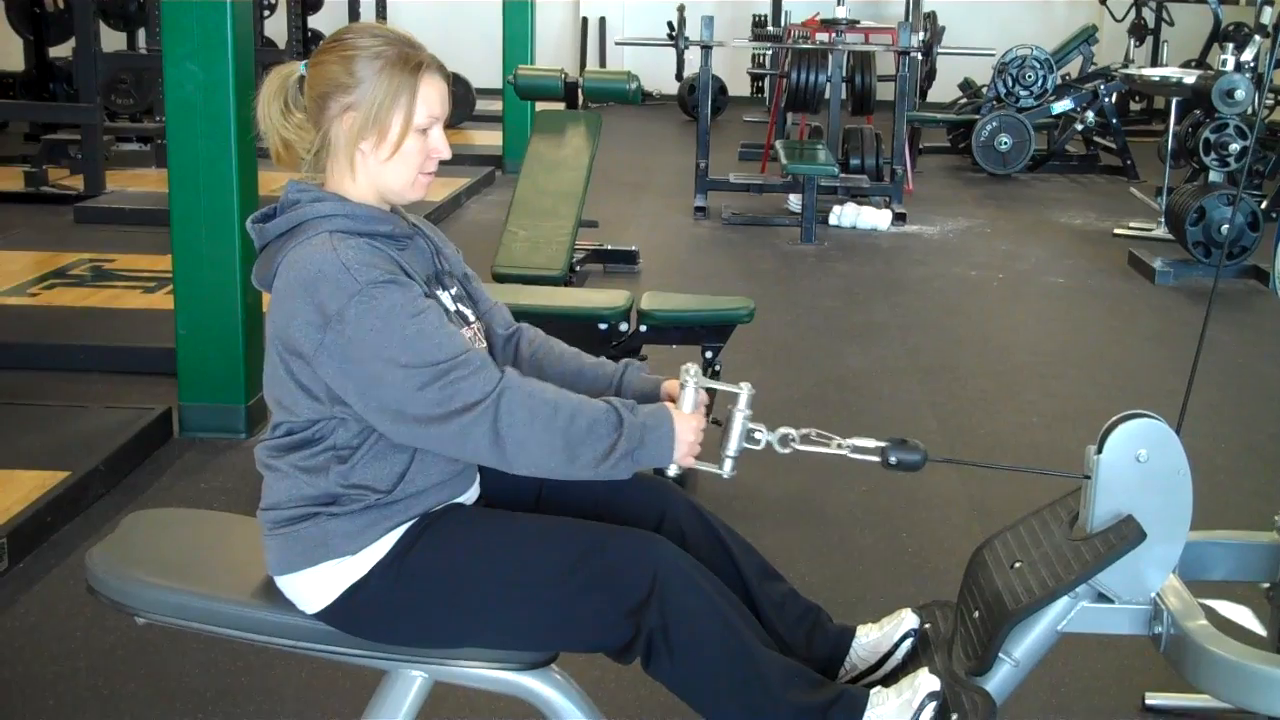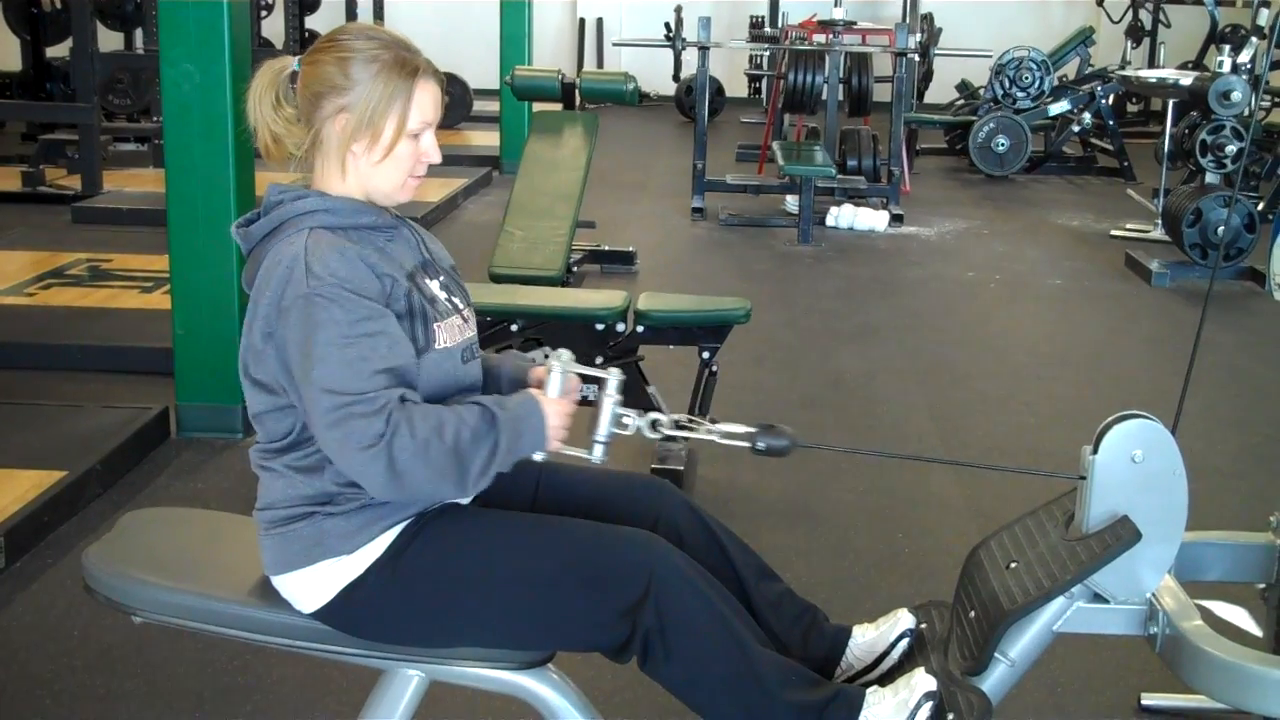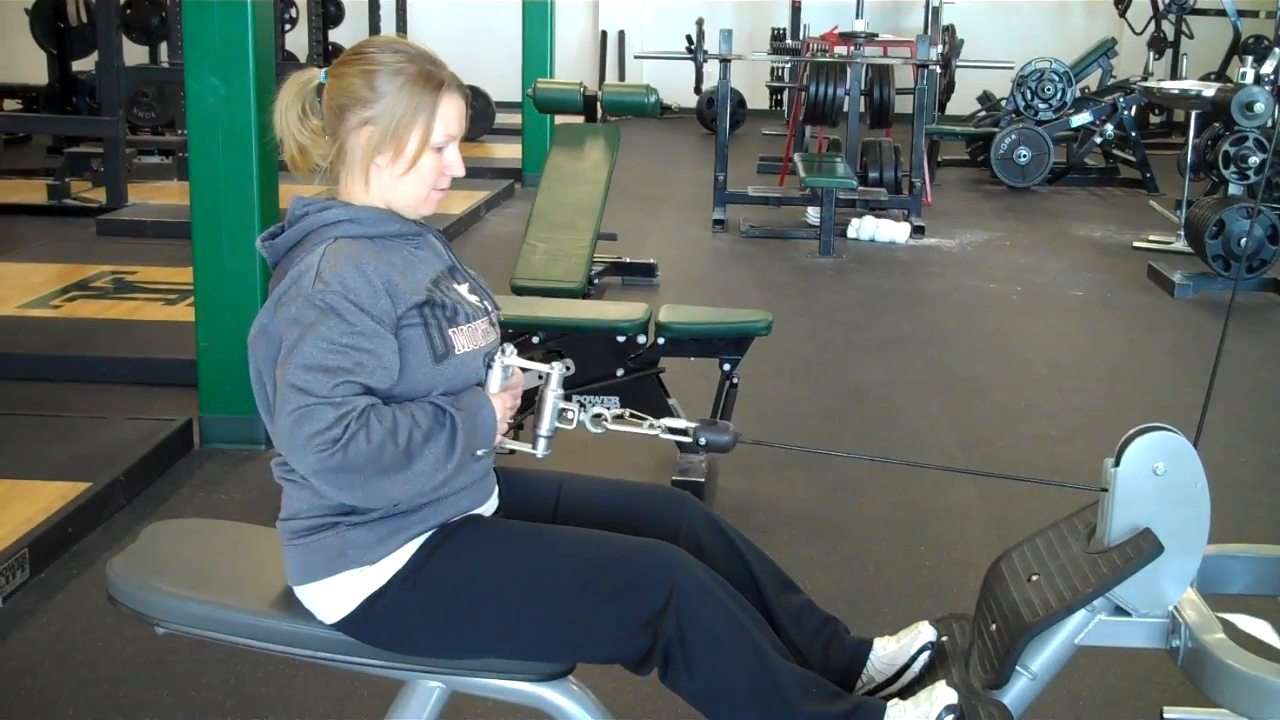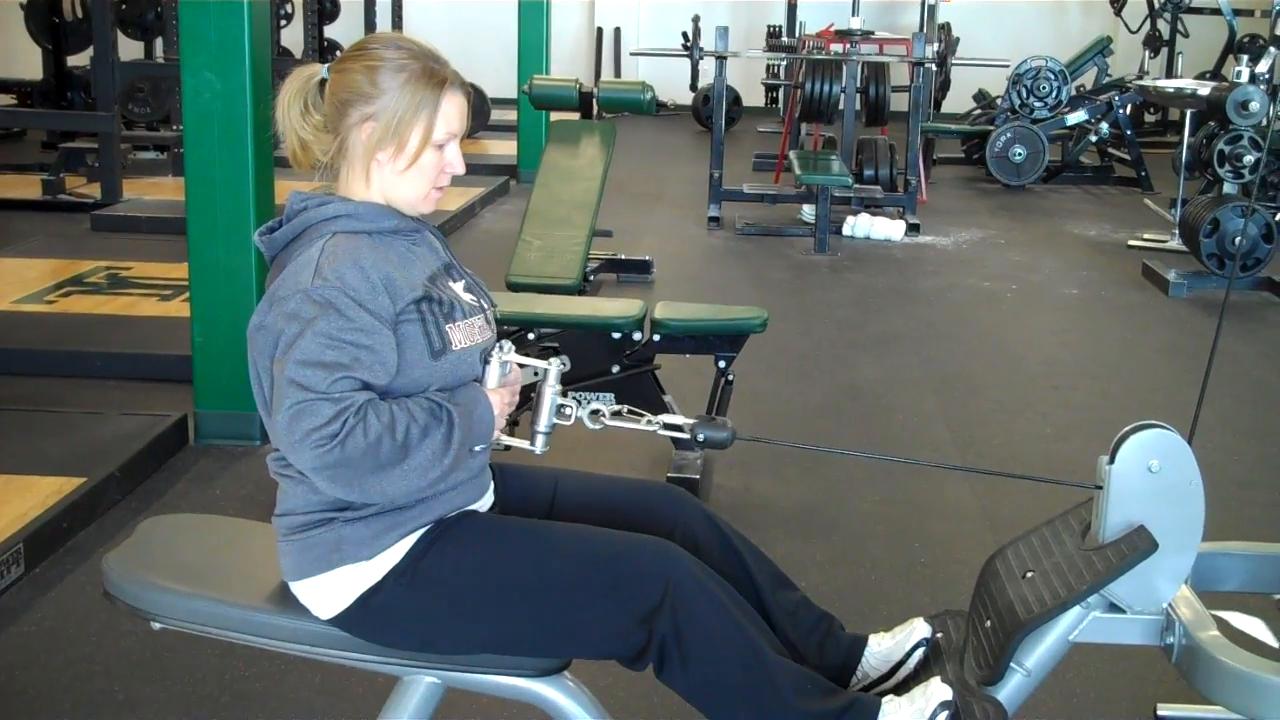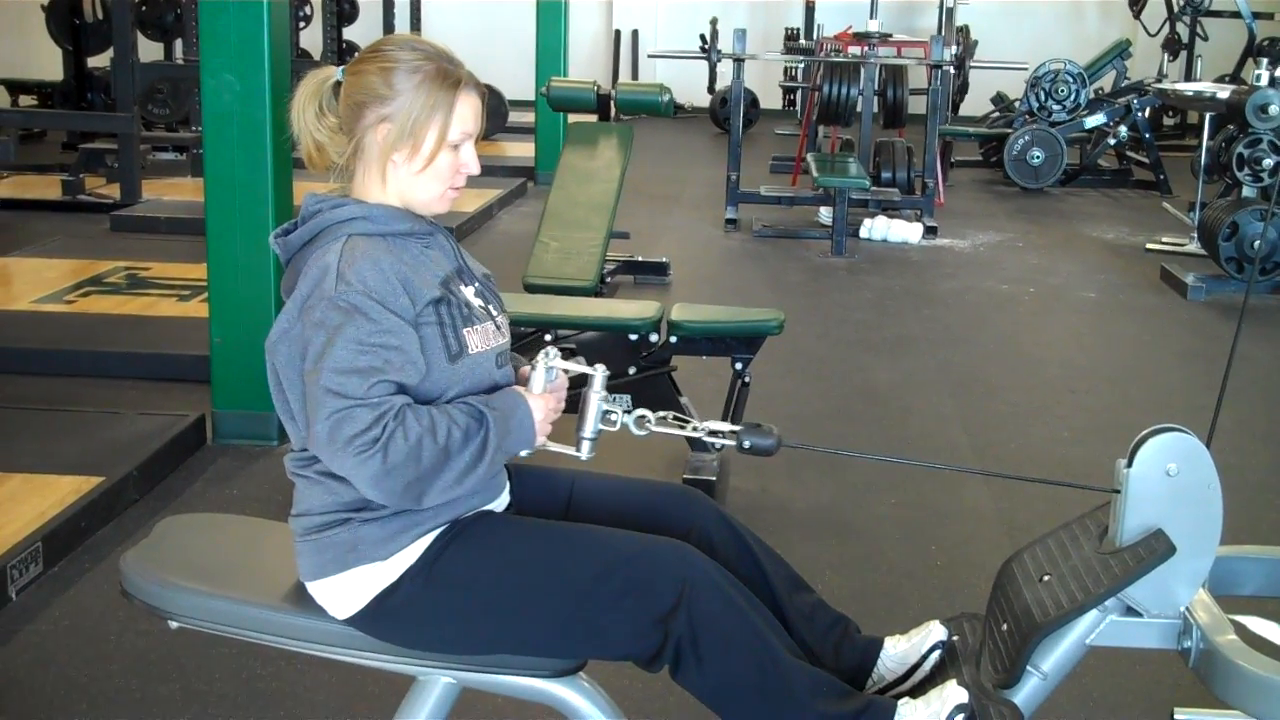
dt=0.5s
person 1, frame 1
left shoulder: (397, 234)
right shoulder: (335, 272)
left elbow: (507, 346)
right elbow: (485, 407)
left wrist: (641, 388)
right wrist: (650, 432)
left hip: (434, 487)
right hip: (363, 552)
left knee: (652, 506)
right knee: (643, 574)
left ankle: (825, 651)
person 1, frame 2
left shoulder: (383, 232)
right shoulder: (319, 271)
right elbow: (378, 445)
left wrist: (517, 379)
right wrist: (522, 420)
left hip: (432, 496)
right hip: (360, 550)
left knee: (650, 505)
right knee: (640, 571)
left ankle: (820, 650)
person 1, frame 3
left shoulder: (405, 243)
right shoulder: (336, 279)
right elbow: (331, 446)
left wrist: (501, 389)
right wrist: (476, 420)
left hip: (455, 501)
right hip: (382, 562)
left knee: (673, 516)
right knee: (660, 584)
person 1, frame 4
left shoulder: (401, 238)
right shoulder: (334, 274)
right elbow: (326, 439)
left wrist: (495, 382)
right wrist: (473, 414)
left hip: (450, 497)
right hip: (379, 559)
left knee: (665, 512)
right knee: (655, 579)
left ankle: (834, 658)
person 1, frame 5
left shoulder: (413, 241)
right shoulder: (352, 277)
right elbow: (371, 448)
left wrist: (522, 382)
right wrist: (514, 419)
left hip: (467, 499)
right hip: (395, 557)
left knee: (683, 513)
right knee: (671, 581)
left ankle: (853, 661)
